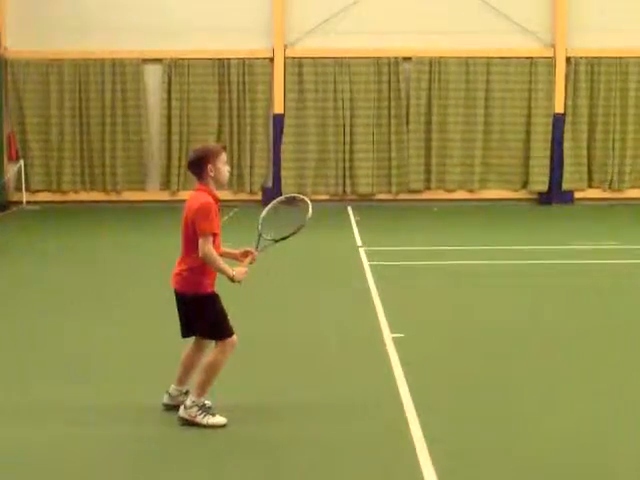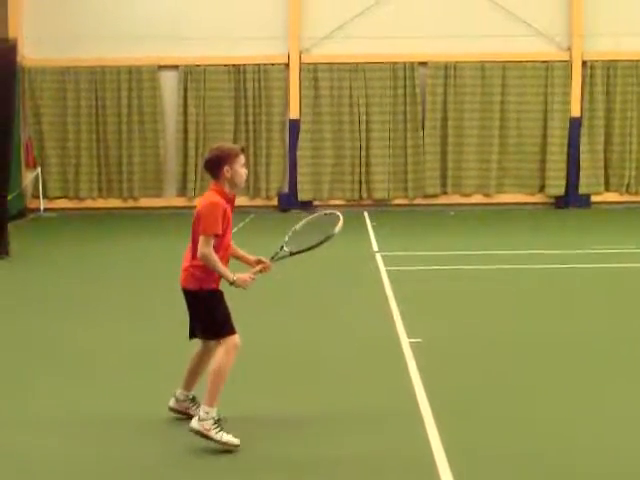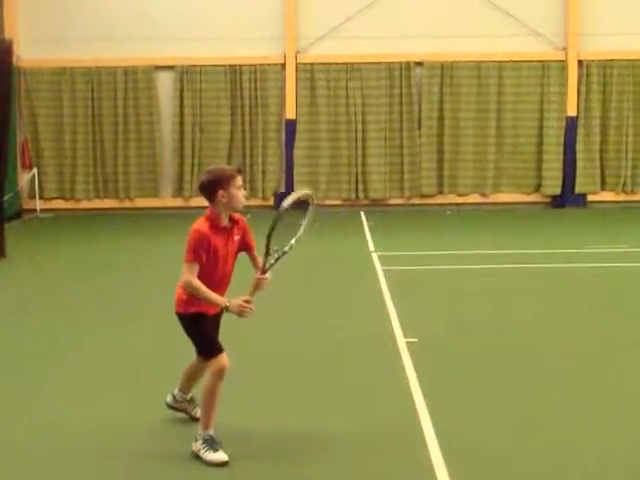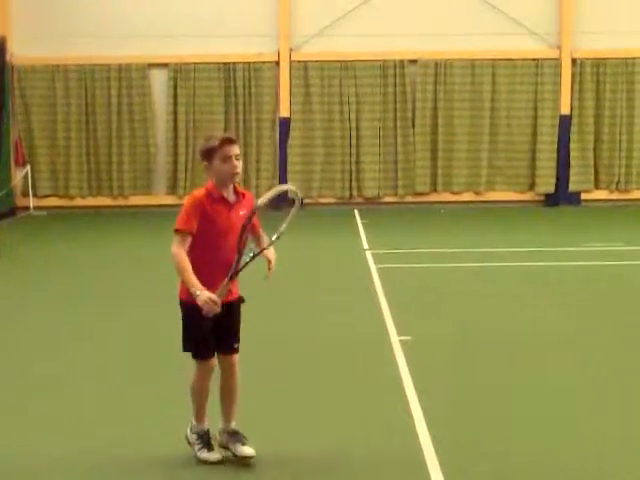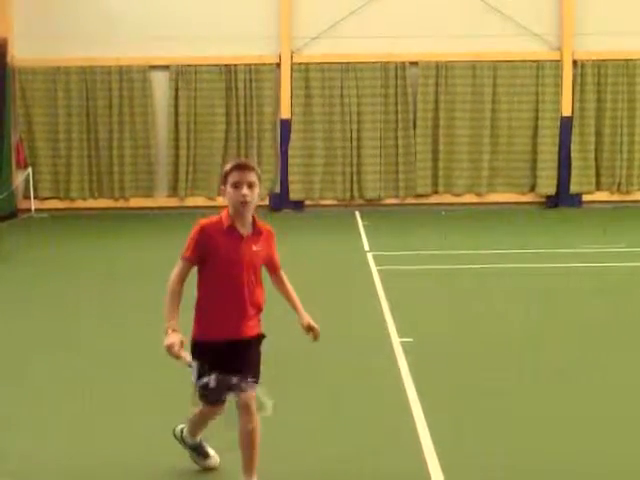
dt=1s
person 1, frame 1
left shoulder: (198, 199)
right shoulder: (205, 204)
right elbow: (205, 252)
left wrist: (234, 254)
right wrist: (231, 273)
left hip: (186, 281)
right hip: (197, 285)
left knee: (202, 339)
right knee: (227, 341)
left ankle: (176, 392)
right ankle: (193, 405)
person 1, frame 2
left shoulder: (222, 201)
right shoulder: (214, 204)
right elbow: (205, 252)
left wrist: (251, 260)
right wrist: (233, 278)
left hip: (199, 282)
right hip: (202, 282)
left knee: (211, 343)
right knee: (230, 342)
left ankle: (182, 398)
right ankle: (207, 418)
person 1, frame 3
left shoulder: (238, 224)
right shoulder: (201, 232)
left elbow: (256, 256)
right elbow: (188, 280)
left wrist: (263, 273)
right wrist: (227, 303)
left hip: (215, 305)
right hip: (193, 306)
left knee: (206, 356)
right knee: (220, 364)
left ankle: (180, 397)
right ankle: (204, 438)
person 1, frame 4
left shoulder: (245, 199)
right shoulder: (198, 202)
left elbow: (256, 231)
right elbow: (178, 250)
left wrist: (268, 250)
right wrist: (198, 292)
left hip: (229, 296)
right hip: (198, 299)
left knee: (231, 363)
right knee: (205, 365)
left ankle: (229, 430)
right ankle: (198, 430)
person 1, frame 5
left shoulder: (265, 234)
right shoulder: (206, 230)
left elbow: (276, 273)
right elbow: (177, 279)
left wrist: (301, 312)
right wrist: (172, 329)
left hip: (247, 334)
right hip: (209, 335)
left knee: (247, 401)
right knee: (213, 404)
right ankle: (187, 433)
